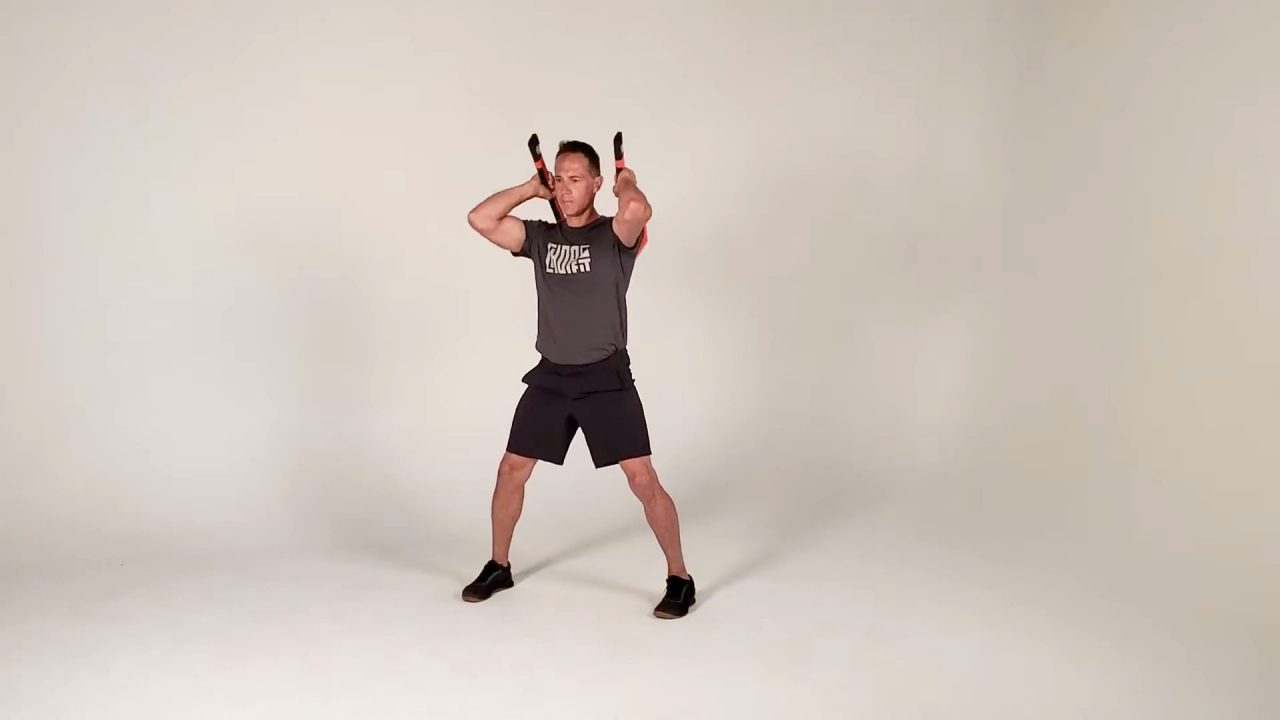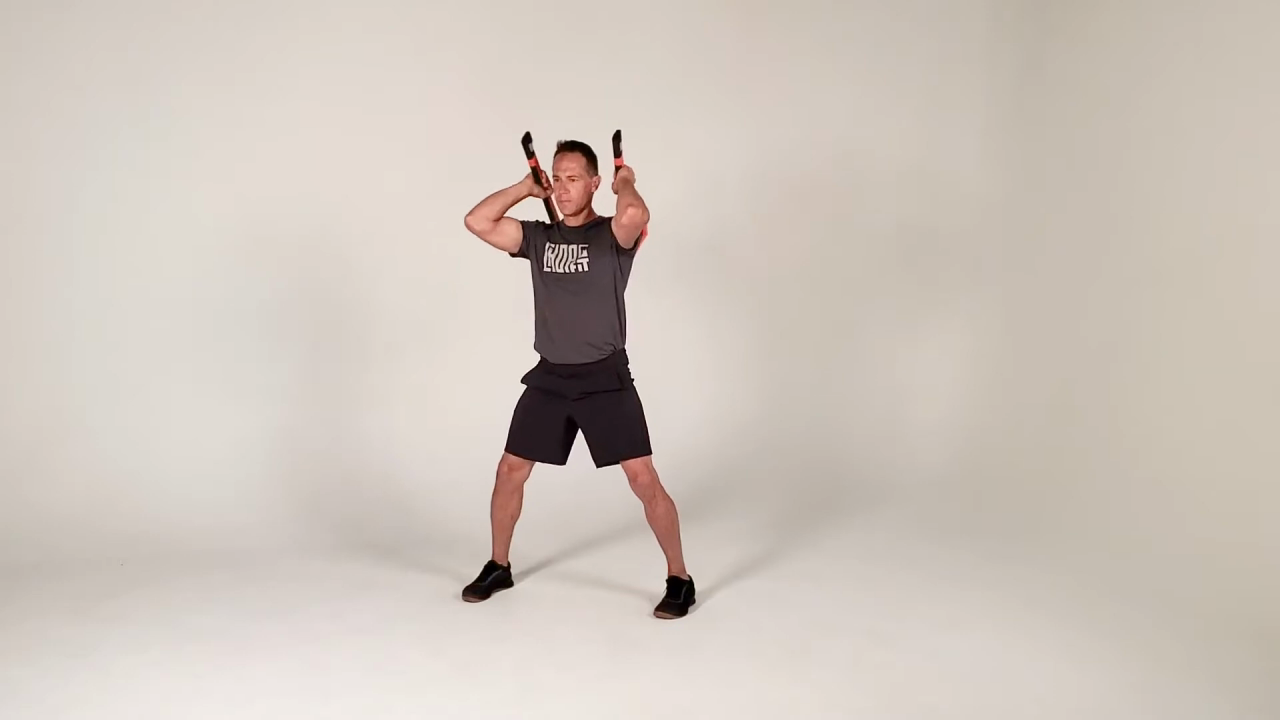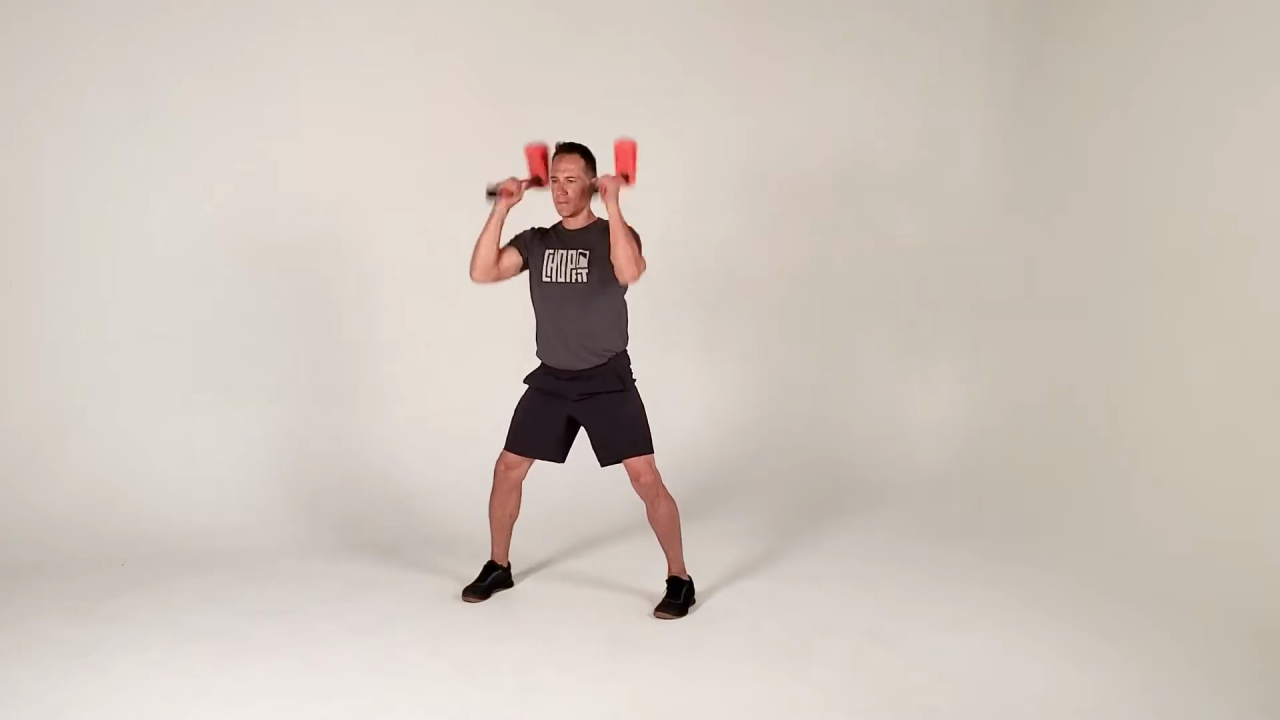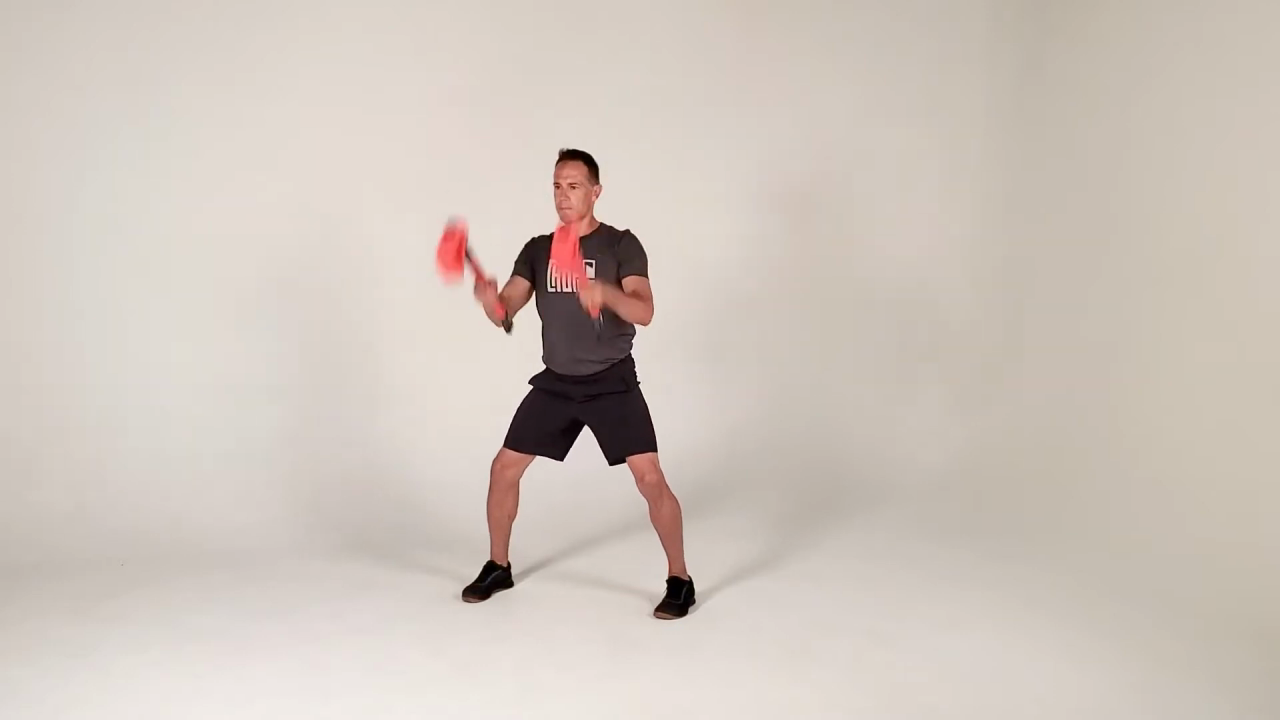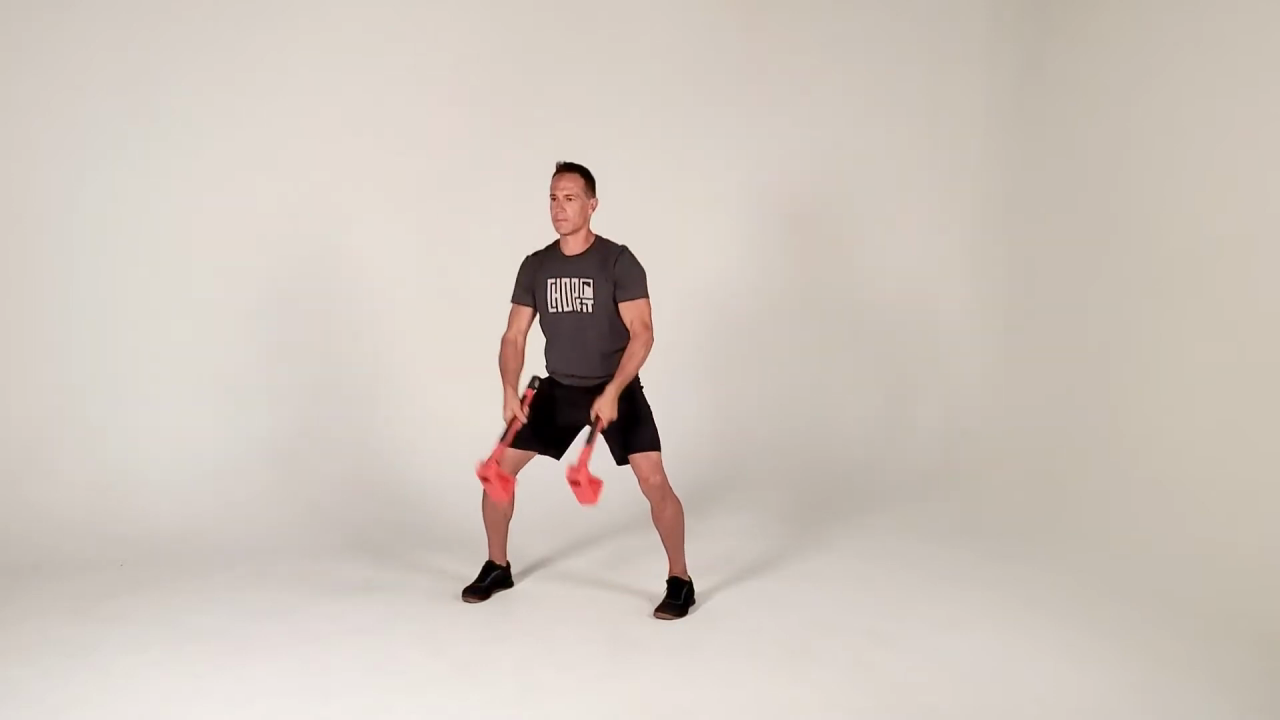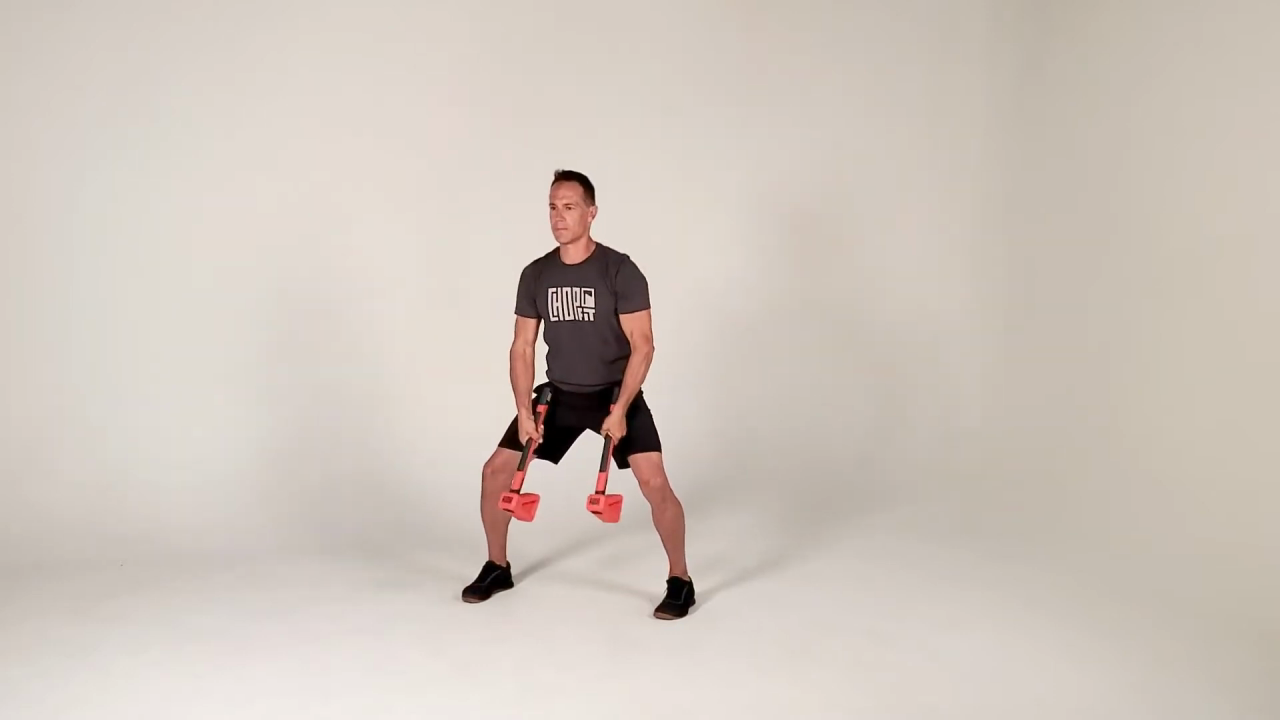
dt=0.2s
person 1, frame 1
left shoulder: (616, 234)
right shoulder: (540, 235)
left elbow: (639, 209)
right elbow: (479, 219)
left wrist: (626, 185)
right wrist: (530, 190)
left hip: (606, 379)
right hip: (550, 378)
left knee: (642, 479)
right knee: (511, 470)
left ankle: (679, 579)
right ankle: (498, 566)
person 1, frame 2
left shoulder: (613, 235)
right shoulder: (537, 236)
left elbow: (636, 215)
right elbow: (476, 221)
left wrist: (625, 183)
right wrist: (525, 188)
left hip: (605, 379)
right hip: (549, 379)
left knee: (643, 480)
right knee: (510, 471)
left ankle: (679, 579)
right ankle: (498, 567)
person 1, frame 3
left shoulder: (613, 235)
right shoulder: (536, 242)
left elbow: (630, 273)
right elbow: (481, 273)
left wrist: (613, 205)
right wrist: (501, 207)
left hip: (607, 380)
right hip: (550, 381)
left knee: (646, 480)
right knee: (507, 470)
left ankle: (679, 579)
right ankle: (498, 566)
person 1, frame 4
left shoulder: (620, 245)
right shoulder: (537, 250)
left elbow: (644, 312)
right elbow: (501, 313)
left wrist: (604, 294)
right wrist: (490, 296)
left hip: (612, 383)
right hip: (555, 383)
left knee: (650, 479)
right knee: (503, 469)
left ankle: (679, 579)
right ankle: (497, 566)
person 1, frame 5
left shoulder: (619, 261)
right shoulder: (535, 266)
left elbow: (642, 334)
right elbow: (514, 336)
left wrist: (612, 393)
right wrist: (511, 393)
left hip: (616, 391)
right hip: (558, 389)
left knee: (654, 481)
right knee: (498, 468)
left ankle: (679, 580)
right ankle: (497, 567)
person 1, frame 6
left shoulder: (620, 270)
right shoulder: (535, 275)
left elbow: (642, 346)
right elbow: (522, 348)
left wrist: (620, 410)
right wrist: (524, 410)
left hip: (616, 395)
right hip: (559, 395)
left knee: (654, 483)
right knee: (495, 472)
left ankle: (680, 581)
right ankle: (497, 568)
